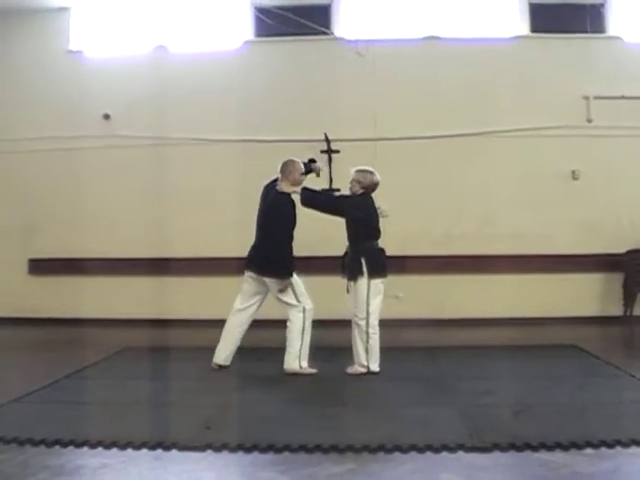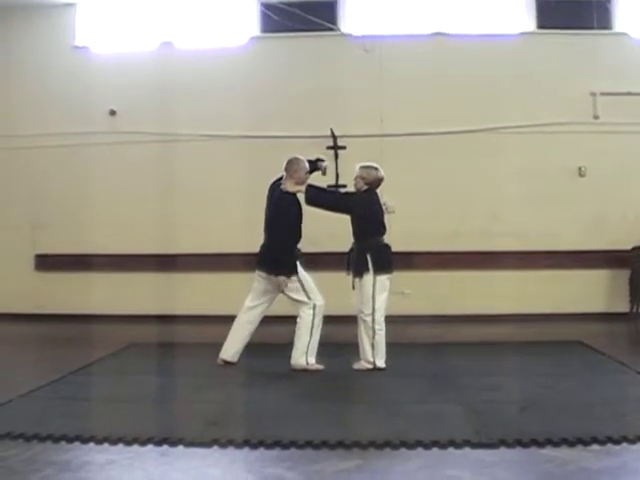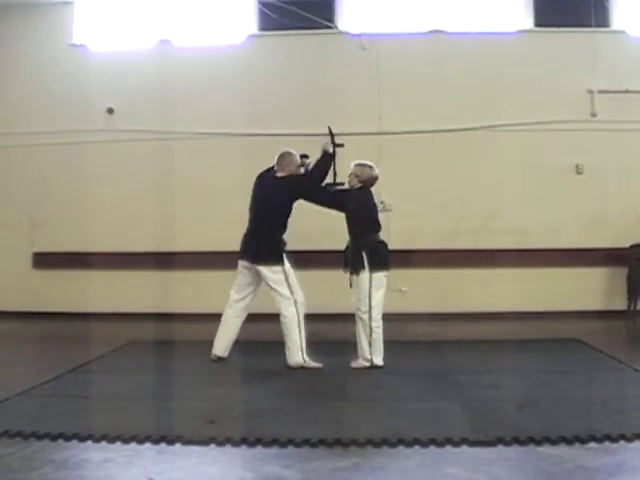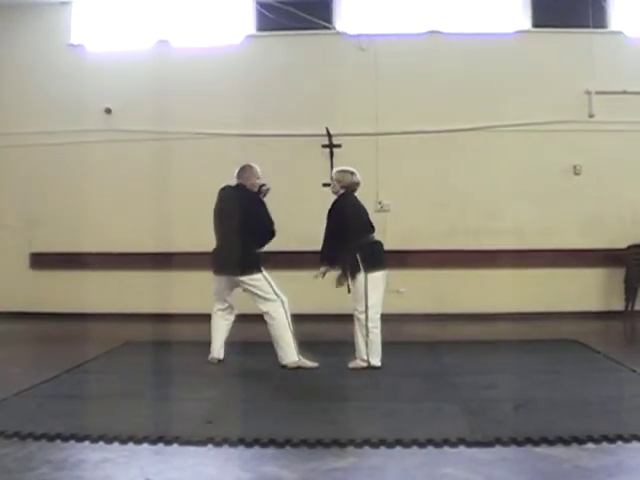
dt=0.5s
person 1, frame 1
left shoulder: (271, 188)
right shoulder: (284, 203)
left elbow: (293, 170)
right elbow: (283, 241)
left wrist: (310, 166)
right wrist: (286, 273)
left hip: (256, 262)
right hip: (273, 265)
left knee: (242, 309)
right knee: (301, 308)
left ankle: (221, 358)
right ankle: (295, 363)
person 1, frame 2
left shoulder: (277, 186)
right shoulder: (288, 201)
left elbow: (297, 167)
right elbow: (284, 236)
left wrist: (317, 164)
right wrist: (285, 272)
left hip: (267, 259)
right hip: (282, 261)
left knee: (253, 307)
right knee: (313, 304)
left ankle: (227, 354)
right ankle: (302, 359)
person 1, frame 3
left shoulder: (264, 178)
right shoulder: (285, 185)
left elbow: (278, 168)
right elbow: (314, 178)
left wrist: (300, 162)
right wrist: (327, 154)
left hip: (249, 250)
right hip: (269, 253)
left knee: (237, 300)
right knee: (291, 301)
left ankle: (219, 350)
right ankle: (298, 357)
person 1, frame 4
left shoulder: (223, 194)
right shoulder: (251, 200)
right elbow: (268, 231)
right wrist: (254, 245)
left hip: (221, 261)
right hip: (245, 262)
left knee: (222, 307)
right knee: (276, 305)
left ankle: (215, 353)
right ankle: (291, 357)
person 2, frame 1
left shoulder: (361, 204)
right shoulder: (360, 204)
left elbow: (329, 202)
right elbow: (332, 201)
left wrist: (299, 191)
right wrist: (300, 191)
left hip: (367, 265)
right hip: (363, 263)
left knee: (365, 316)
right knee: (361, 316)
left ankle: (369, 363)
right ankle: (364, 361)
person 2, frame 2
left shoulder: (365, 200)
right shoulder: (366, 200)
left elbow: (333, 201)
right elbow: (337, 198)
left wrist: (303, 189)
right wrist: (305, 189)
left hip: (373, 261)
right hip: (369, 259)
left knee: (372, 313)
right knee: (366, 312)
left ankle: (375, 360)
right ankle: (370, 358)
person 2, frame 3
left shoulder: (358, 198)
right shoulder: (359, 197)
left elbow: (325, 196)
right elbow: (329, 196)
left hip: (369, 259)
right hip: (368, 257)
left knee: (368, 311)
right knee: (365, 310)
left ankle: (373, 358)
right ankle: (368, 356)
person 2, frame 4
left shoulder: (341, 205)
right shoulder: (350, 203)
left elbow: (333, 236)
left wrist: (326, 263)
right wrist: (343, 267)
left hip: (365, 261)
right hip: (368, 259)
left knee: (366, 312)
right knee: (364, 311)
left ankle: (371, 358)
right ankle: (366, 356)
